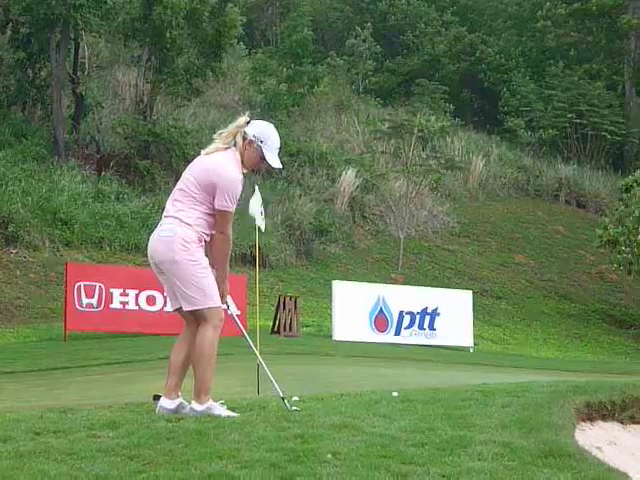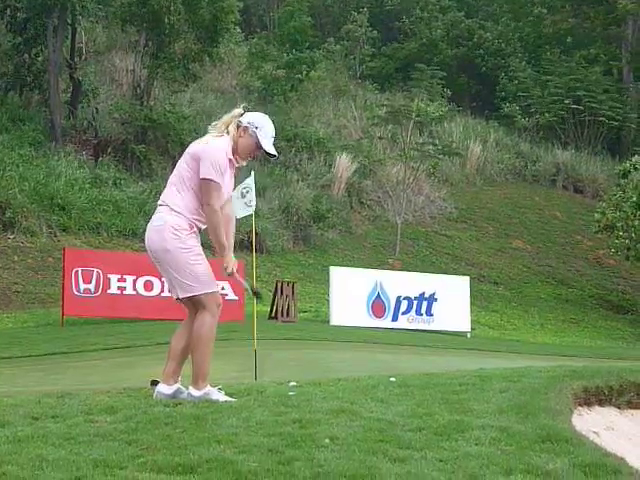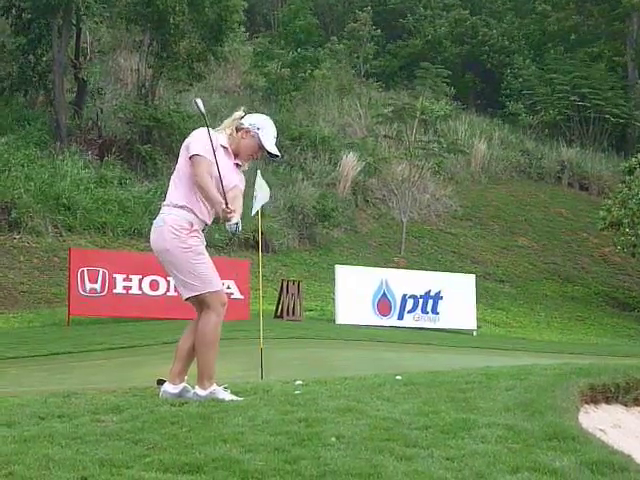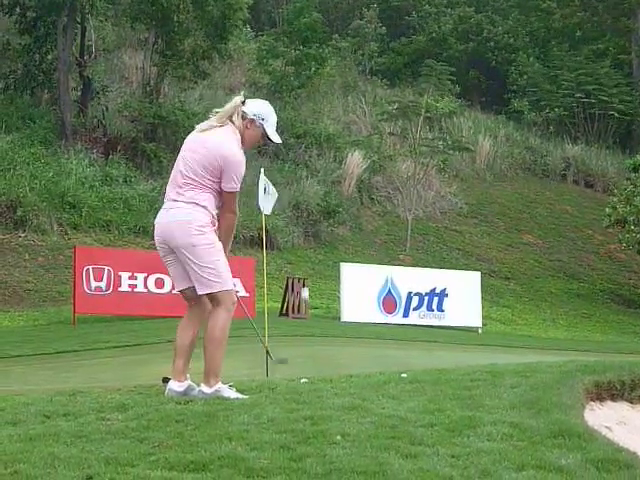
dt=0.4s
person 1, frame 1
left shoulder: (217, 159)
right shoulder: (230, 174)
right elbow: (223, 233)
left wrist: (213, 270)
right wrist: (222, 279)
left hip: (162, 242)
right hip: (180, 243)
left knee: (195, 323)
right knee: (212, 319)
left ankle: (170, 398)
right ankle: (202, 402)
person 1, frame 2
left shoulder: (226, 159)
right shoulder: (215, 149)
left elbow: (226, 211)
right elbow: (210, 206)
left wrist: (229, 252)
right wrist: (223, 254)
left hip: (163, 233)
right hip: (174, 231)
left knee: (197, 310)
right knee: (211, 305)
left ankle: (168, 384)
right ankle: (200, 387)
person 1, frame 3
left shoulder: (236, 168)
right shoulder: (202, 137)
left elbow: (235, 200)
right elbow: (201, 178)
left wrist: (234, 217)
right wrist: (220, 207)
left hip: (184, 233)
right hip: (176, 229)
left knee: (208, 309)
right knee: (216, 304)
left ankle: (174, 383)
right ankle: (205, 386)
person 1, frame 4
left shoulder: (205, 133)
right shoulder: (233, 153)
right elbow: (229, 211)
left wrist: (217, 245)
right wrist: (223, 250)
left hip: (167, 223)
right hip: (191, 225)
left knee: (198, 305)
right knee: (225, 302)
left ankle: (178, 381)
right ankle: (211, 385)
